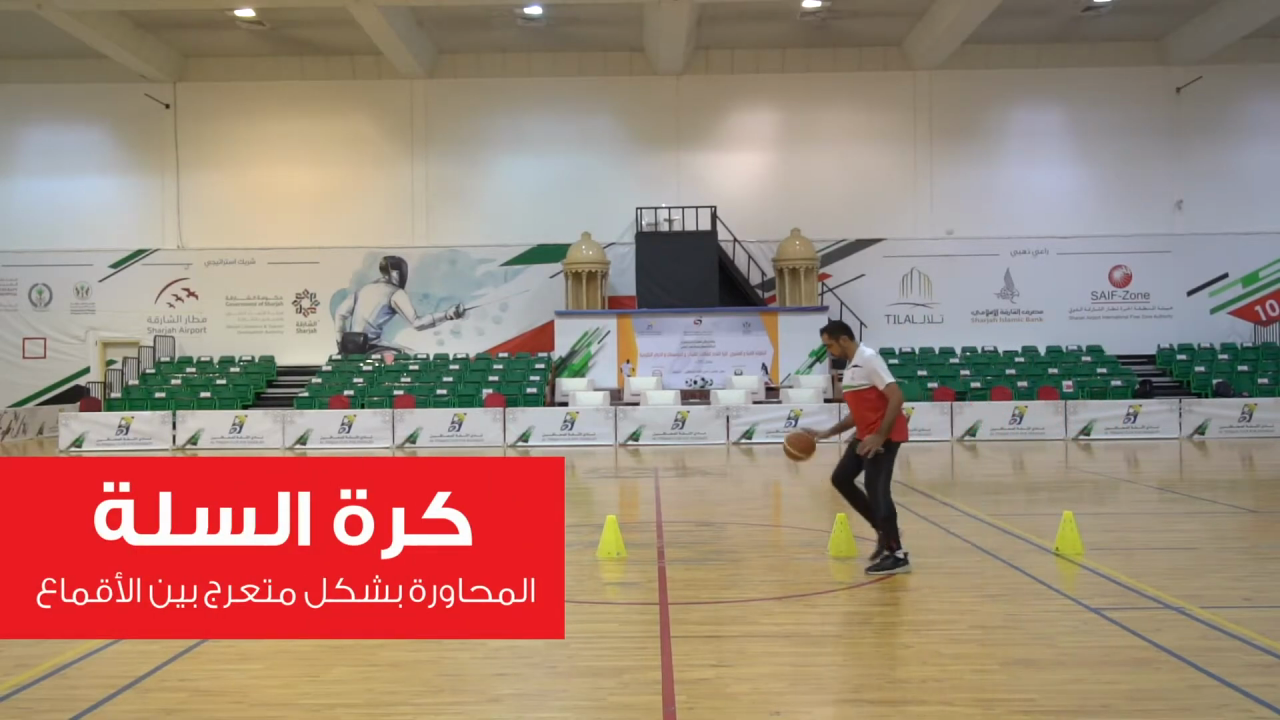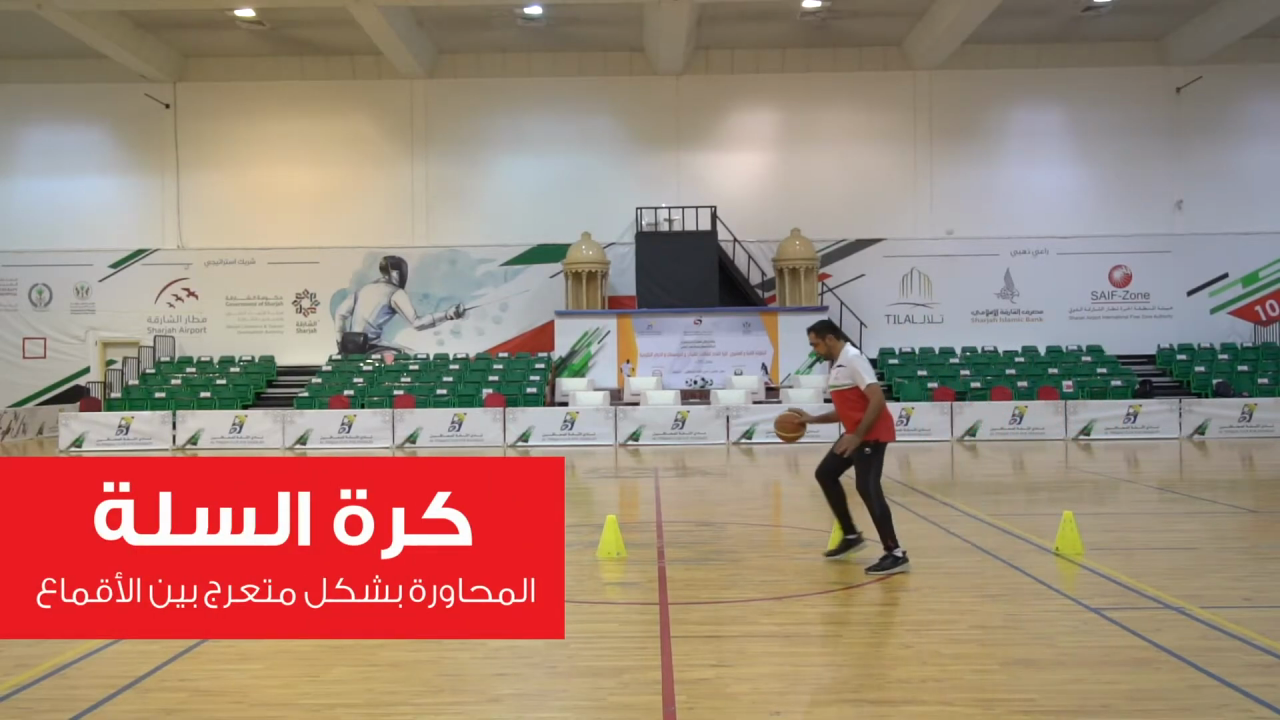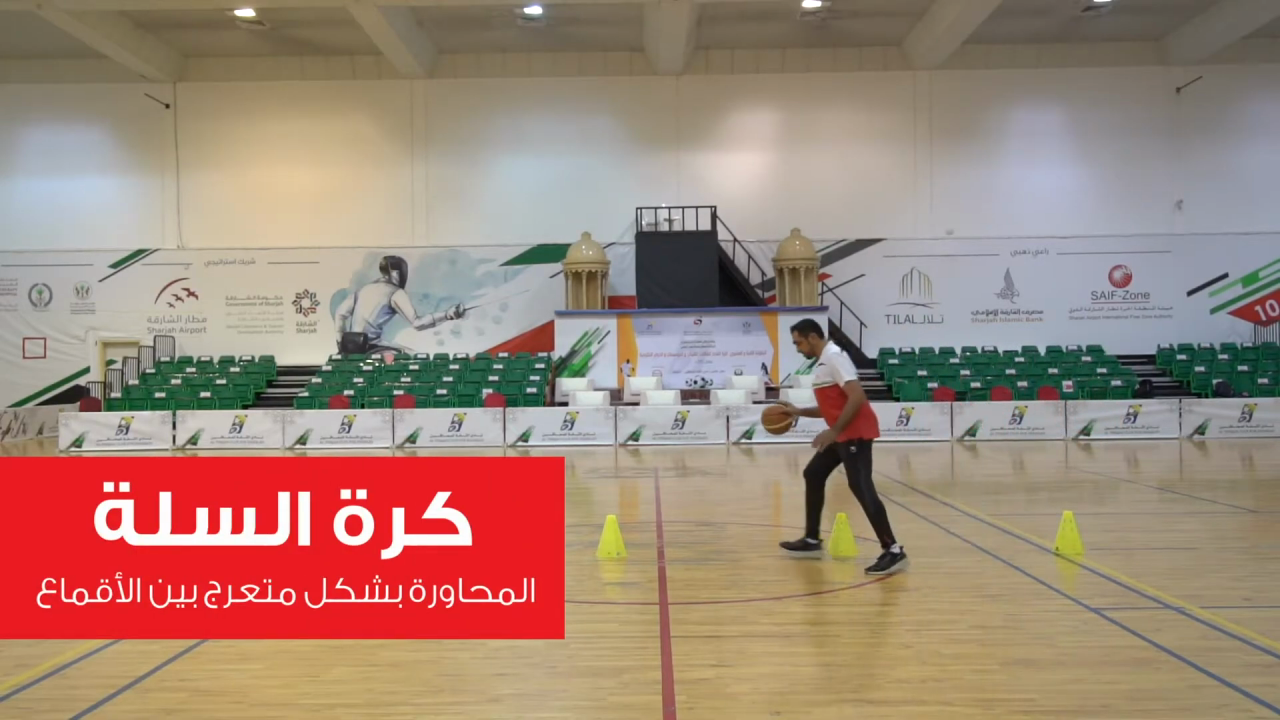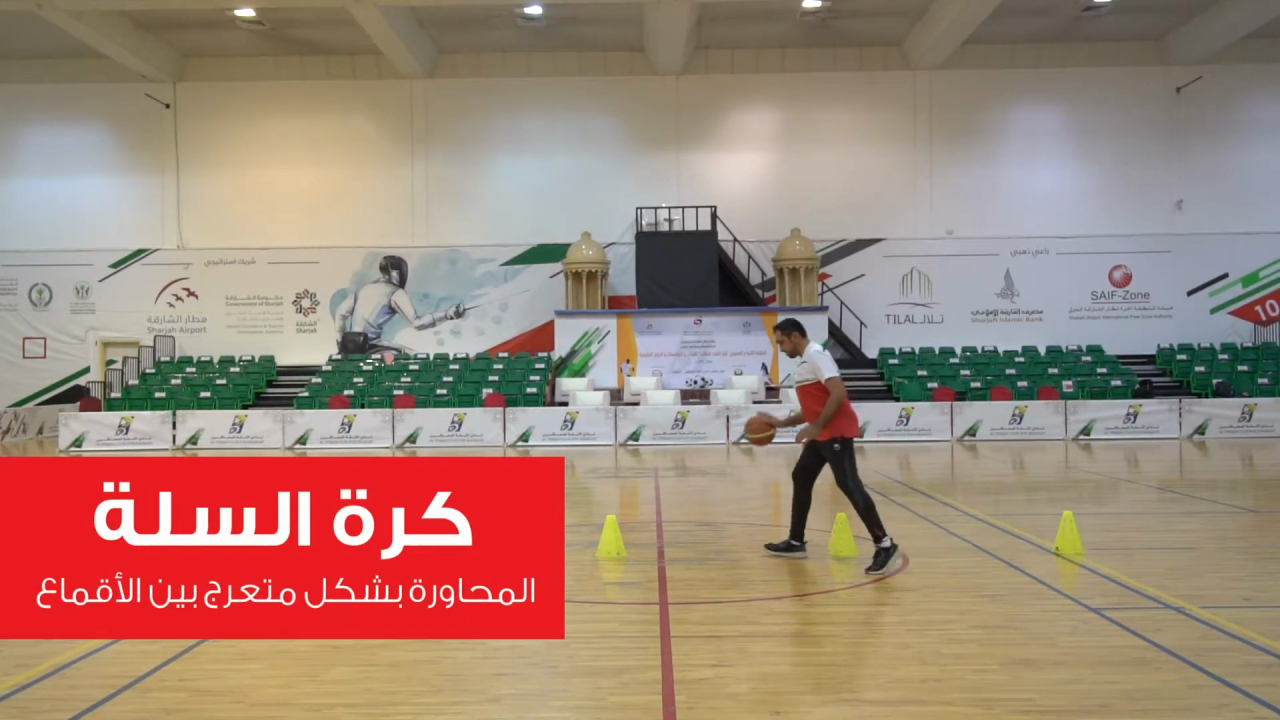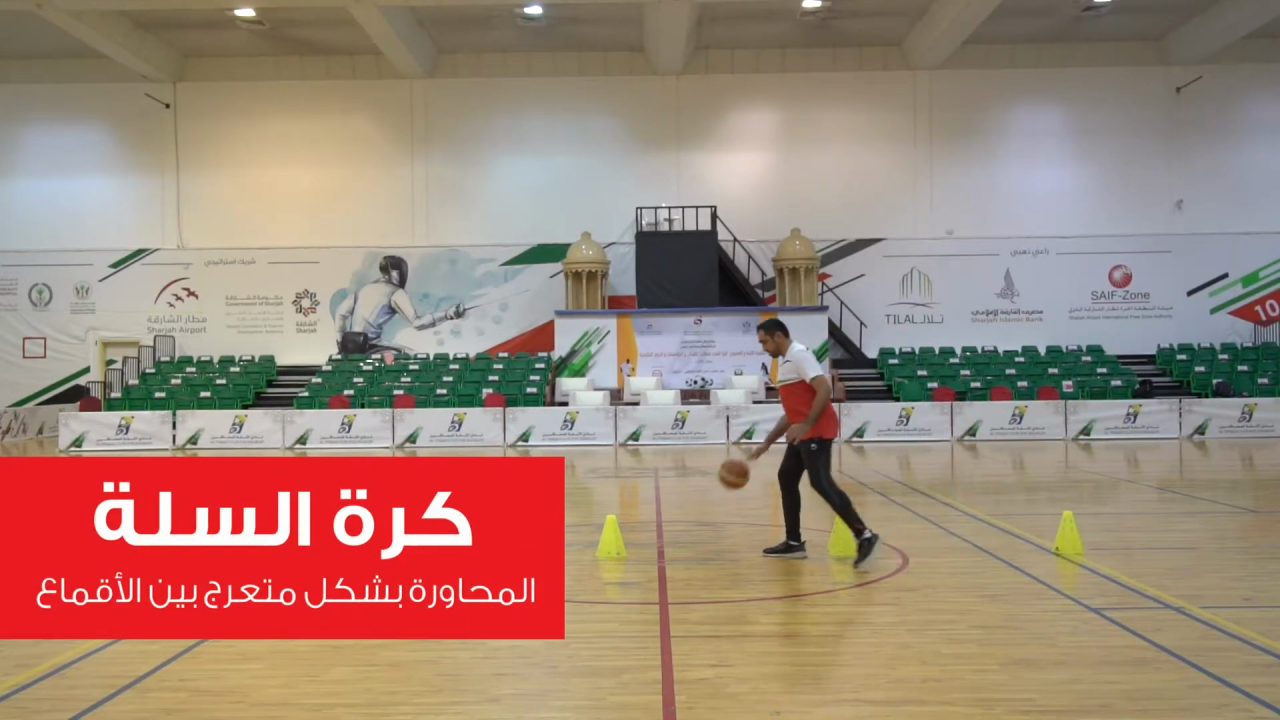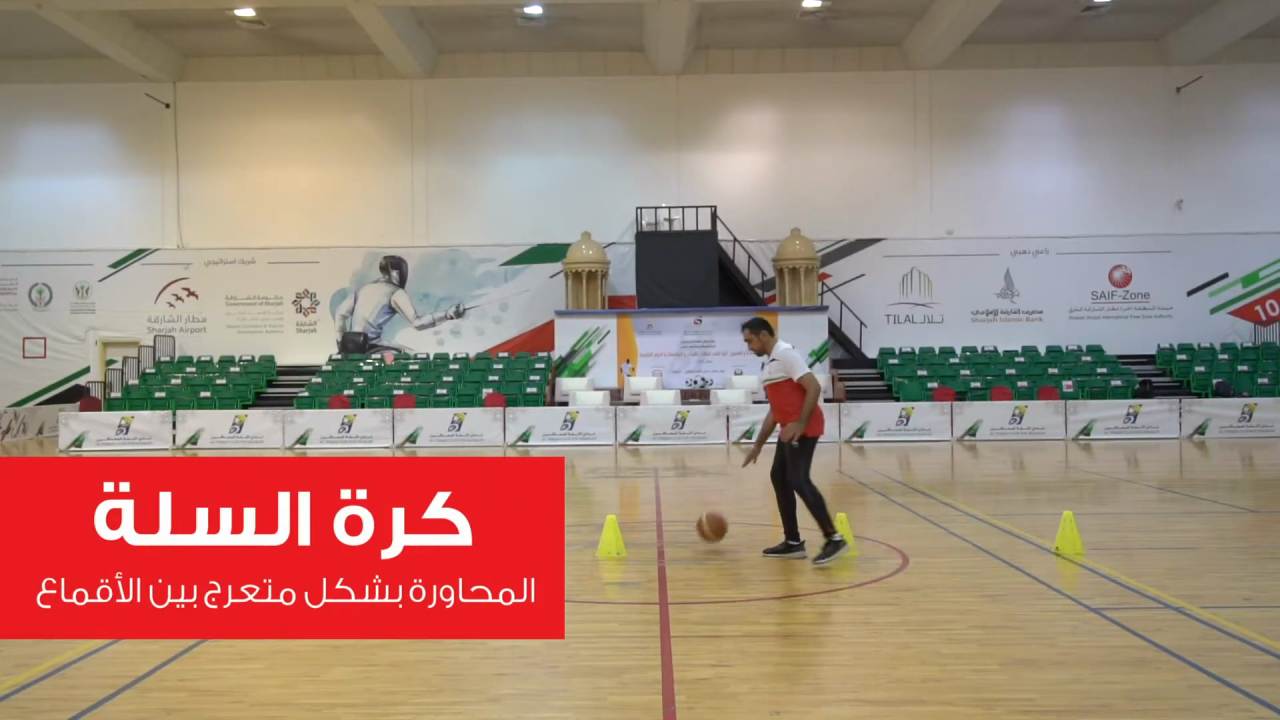
dt=0.1s
person 1, frame 1
left shoulder: (869, 360)
right shoulder: (850, 368)
left elbow: (896, 398)
left wrist: (879, 436)
right wrist: (827, 433)
left hip: (885, 436)
right hip: (867, 435)
left knee: (876, 489)
right knee: (841, 479)
left ankle: (897, 554)
right ankle: (885, 531)
person 1, frame 2
left shoulder: (853, 359)
right shoulder: (837, 367)
left elbow: (877, 400)
left wrist: (857, 436)
right wrist: (813, 419)
left hip: (871, 435)
right hip: (855, 434)
left knee: (868, 489)
right knee: (824, 474)
left ankle: (895, 554)
right ankle: (851, 535)
person 1, frame 3
left shoulder: (834, 358)
right shoulder: (822, 363)
left elbow: (856, 397)
left wrist: (834, 431)
right wrist: (799, 412)
left hip: (855, 433)
right hip: (841, 435)
left knee: (861, 488)
right knee: (813, 476)
left ankle: (892, 550)
right ankle: (812, 540)
person 1, frame 4
left shoulder: (816, 355)
right shoulder: (805, 362)
left elbow: (838, 393)
left wrist: (816, 427)
right wrist: (781, 423)
left hip: (836, 431)
right hip: (823, 432)
left knee: (848, 485)
right knee: (801, 477)
left ankle: (884, 544)
right ankle: (796, 541)
person 1, frame 5
left shoulder: (799, 356)
right shoulder: (785, 364)
left elbow: (824, 390)
right elbow: (790, 411)
left wrist: (808, 425)
right wrist: (767, 442)
left hip: (815, 431)
right hip: (802, 431)
left knee: (821, 483)
right knee: (786, 477)
left ankle: (864, 536)
right ankle: (793, 542)
person 1, frame 6
left shoulder: (786, 354)
right shoulder: (770, 363)
left elbow: (814, 388)
right elbow: (775, 410)
left wrist: (801, 423)
right wrist: (758, 446)
left hip: (802, 429)
right hip: (790, 429)
left knee: (798, 480)
right knee: (779, 478)
left ankle: (834, 538)
right ankle: (793, 542)
